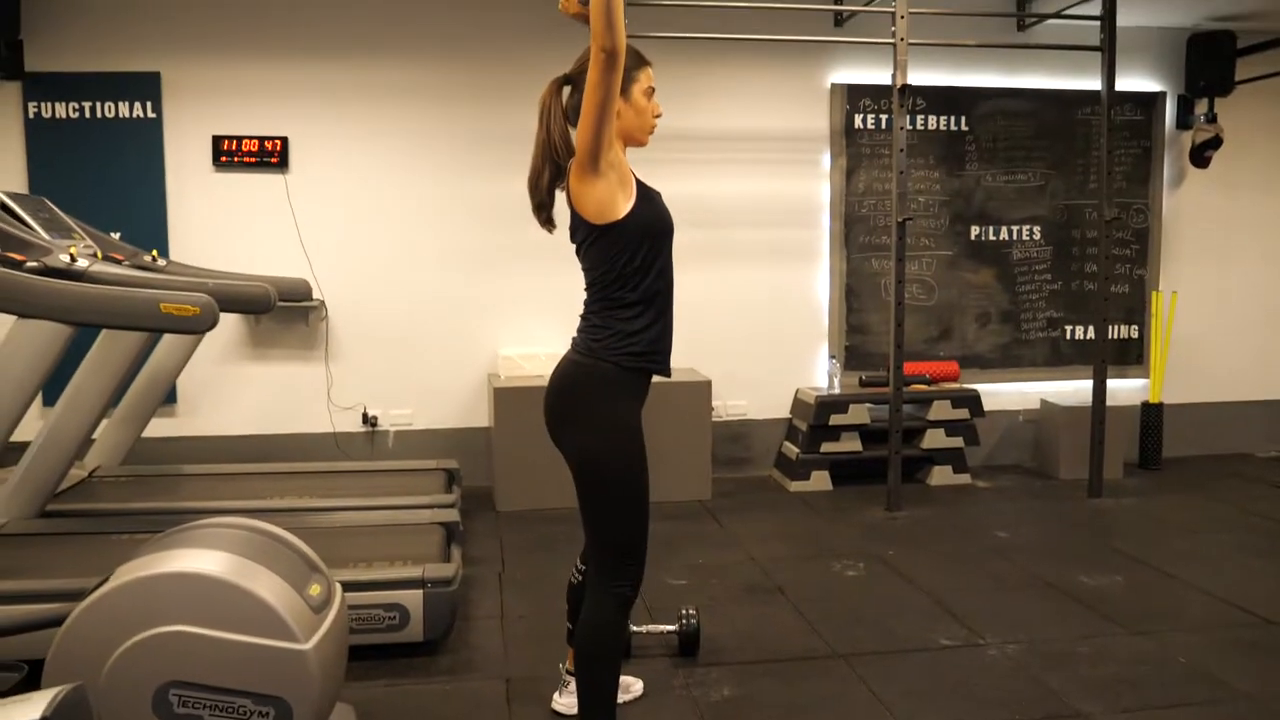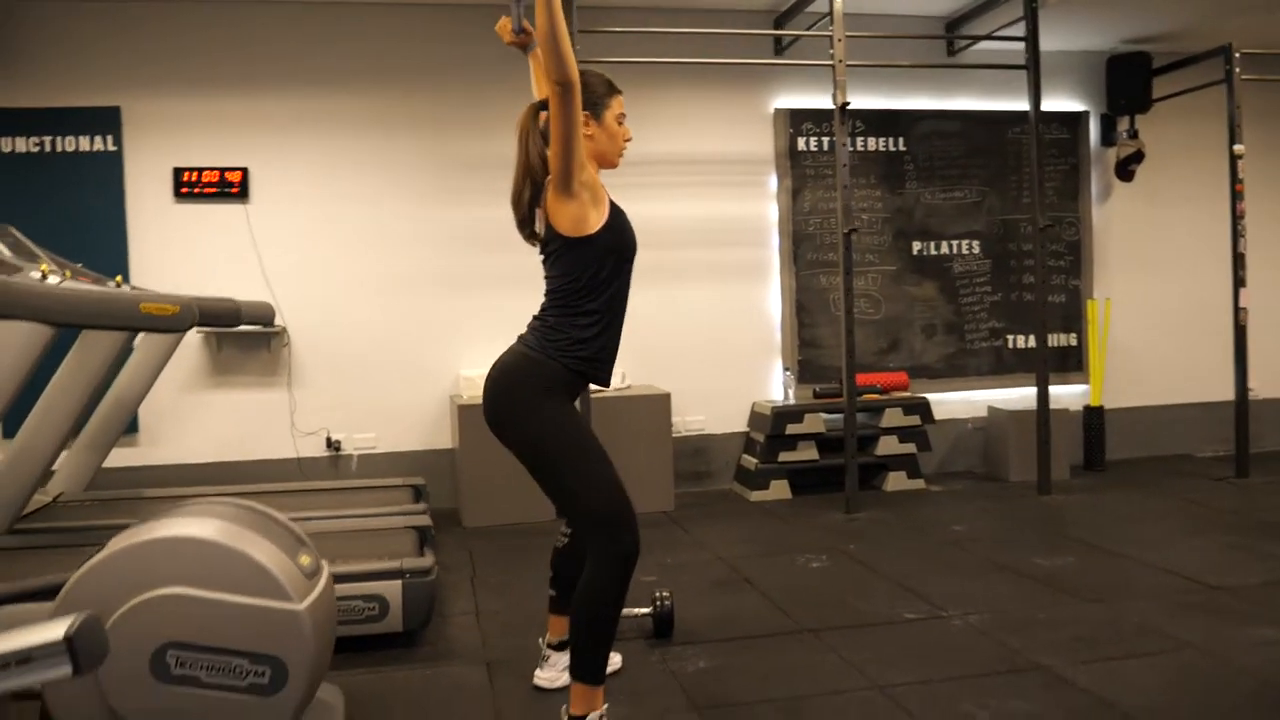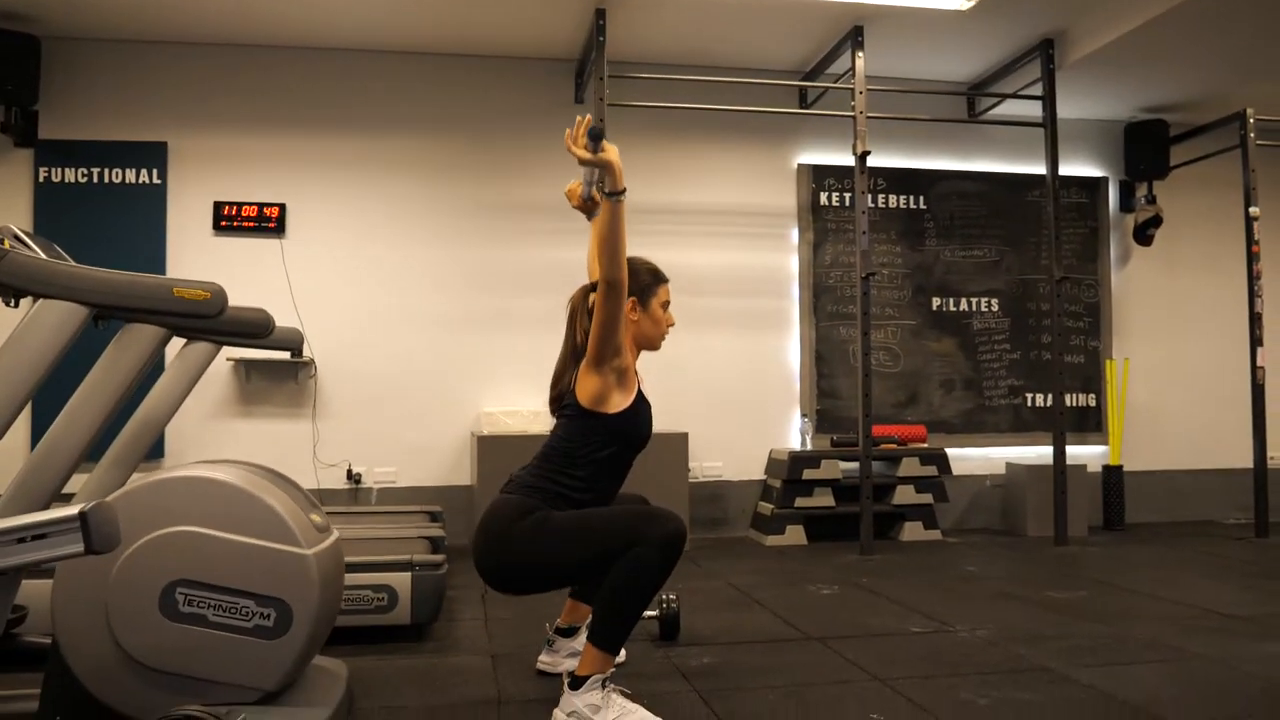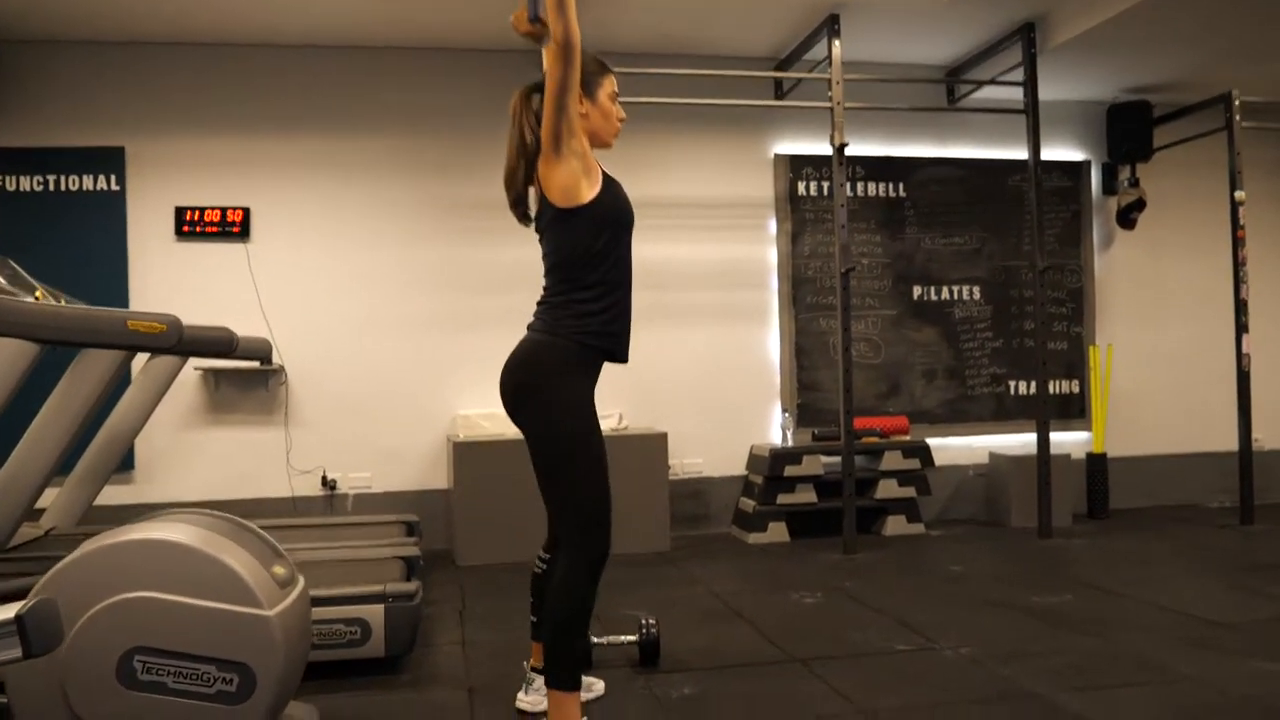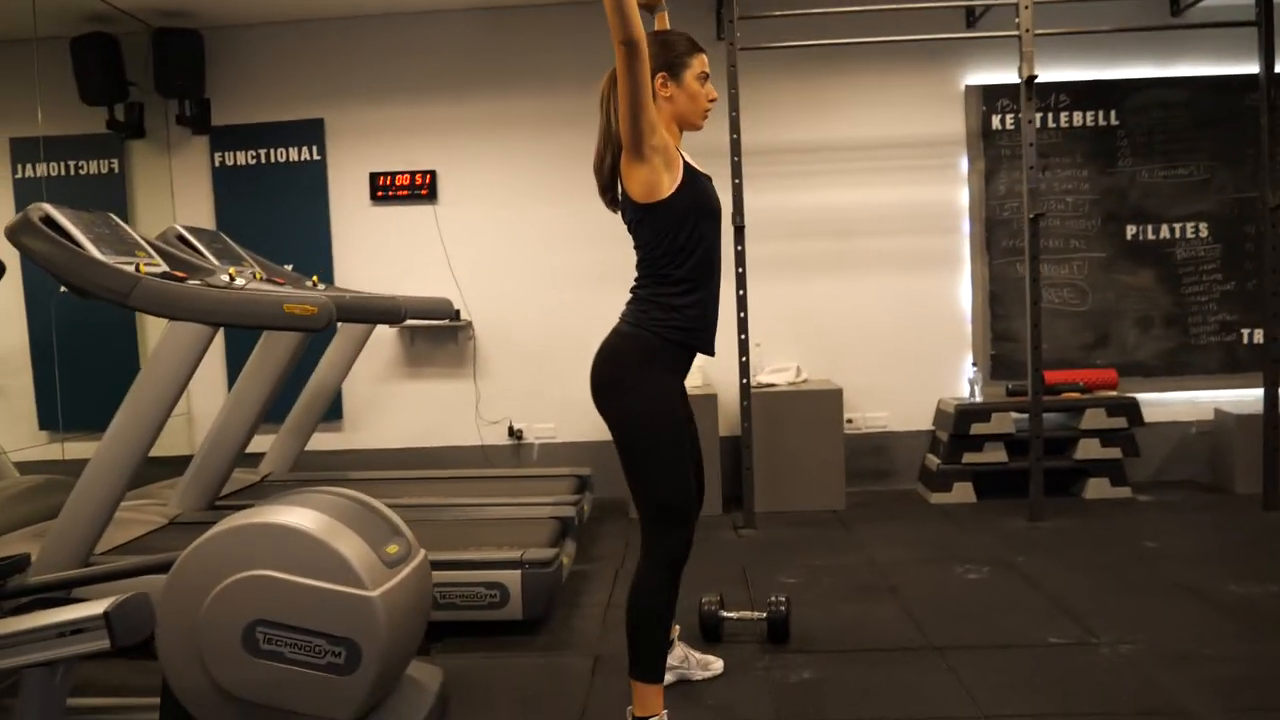
dt=1s
person 1, frame 1
left shoulder: (604, 164)
right shoulder: (596, 169)
left elbow: (605, 63)
left hip: (601, 385)
right hip: (599, 392)
left knee: (605, 550)
right knee: (619, 569)
person 1, frame 2
left shoulder: (571, 186)
right shoulder: (573, 187)
left elbow: (552, 91)
right elbow: (564, 86)
left hip: (536, 385)
right hip: (532, 390)
left knee: (589, 516)
right knee: (615, 535)
left ankle: (559, 650)
person 1, frame 3
left shoulder: (610, 360)
right shoulder: (610, 367)
left elbow: (606, 279)
right elbow: (610, 282)
left wrist: (594, 213)
right wrist: (613, 183)
left hip: (525, 522)
right hip: (514, 539)
left knee: (629, 515)
right knee: (660, 530)
left ankle: (565, 639)
person 1, frame 4
left shoulder: (569, 166)
right shoulder: (568, 159)
left hip: (553, 368)
right hip: (555, 371)
left knee: (571, 531)
right knee: (584, 540)
person 1, frame 5
left shoulder: (666, 148)
right shoulder: (650, 149)
left hip: (653, 365)
right hip: (638, 366)
left knee: (683, 503)
right knee: (668, 530)
left ankle: (661, 645)
